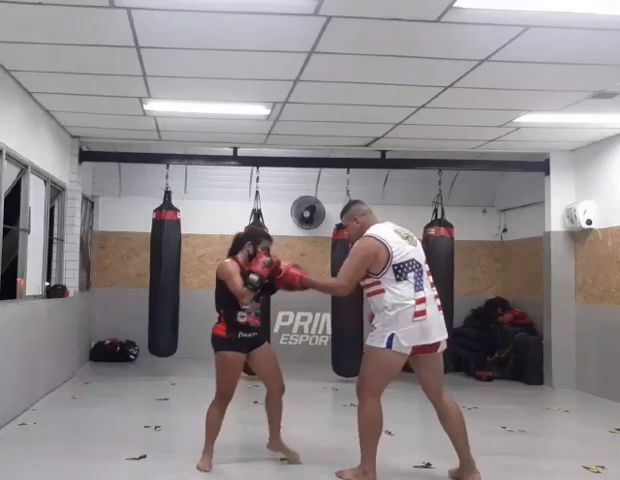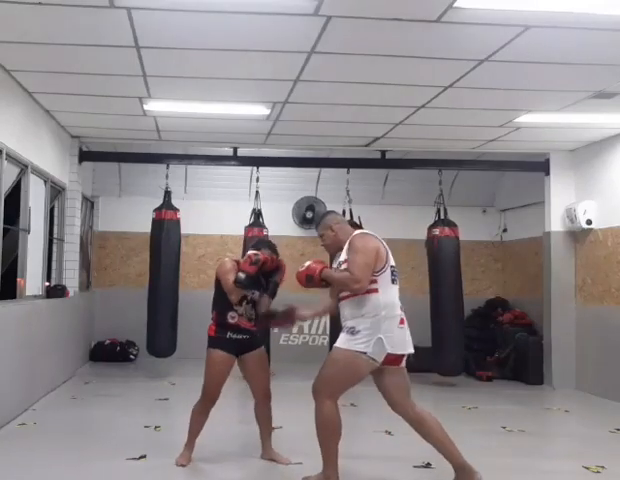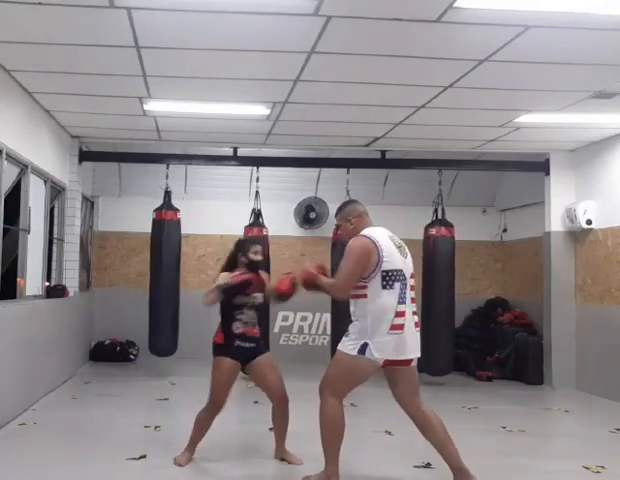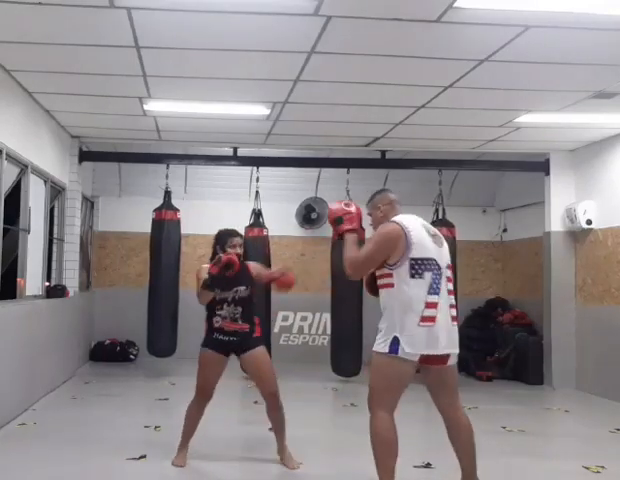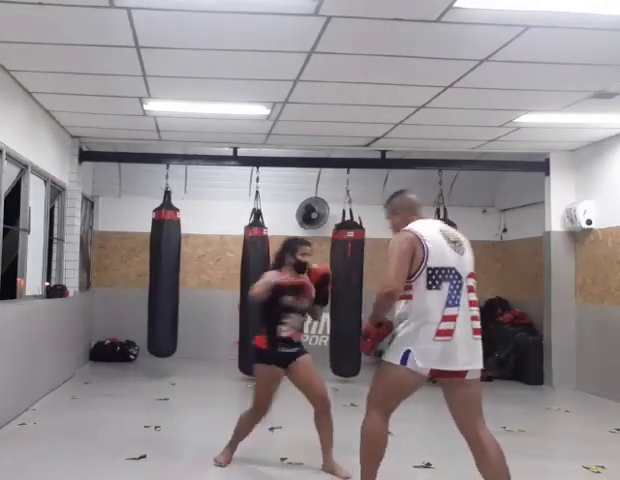
dt=1s
person 1, frame 1
left shoulder: (368, 242)
right shoulder: (405, 235)
left elbow: (342, 286)
left wrist: (301, 278)
left hip: (398, 326)
right hip: (430, 322)
left knee: (368, 393)
right knee: (439, 394)
person 1, frame 2
left shoulder: (361, 240)
right shoulder: (346, 254)
left elbow: (358, 284)
right elbow: (337, 301)
left wrist: (322, 273)
right wrist: (305, 314)
left hip: (372, 332)
right hip: (390, 335)
left knee: (323, 393)
right knee: (406, 407)
person 1, frame 3
left shoulder: (361, 243)
right shoulder: (395, 242)
left elbow: (341, 290)
left wrist: (315, 277)
left hip: (372, 335)
right hip: (403, 336)
left knee: (330, 393)
right knee: (415, 406)
person 1, frame 4
left shoulder: (391, 229)
right shoulder: (432, 232)
left elbow: (354, 268)
left wrist: (348, 229)
right wrist: (384, 278)
left hip: (406, 332)
right hip: (442, 332)
left knee: (381, 409)
right knee: (451, 409)
person 1, frame 5
left shoulder: (405, 238)
right shoulder: (458, 239)
left elbow: (391, 291)
left wrist: (375, 320)
left hip: (418, 343)
right hip: (462, 346)
left knee: (377, 410)
right knee: (475, 430)
person 2, frame 1
left shoulder: (252, 268)
right shoulder: (228, 266)
right elbow: (243, 297)
left wrist: (270, 283)
right wrist: (258, 274)
left hip: (254, 336)
right hip: (230, 338)
left knee: (277, 388)
right knee: (223, 397)
left ankle: (276, 441)
right ankle: (207, 453)
person 2, frame 2
left shoulder: (259, 277)
right shoulder: (228, 265)
left elbow: (262, 310)
right elbow: (234, 295)
left wrist: (274, 282)
right wrist: (248, 270)
left hip: (251, 339)
right hip: (223, 337)
left knee: (264, 395)
right knee: (209, 397)
left ankle: (267, 449)
right ankle: (188, 449)
person 2, frame 3
left shoulder: (260, 276)
right shoulder: (226, 277)
left elbow: (274, 297)
right elbow: (209, 299)
right wrist: (236, 283)
left hip: (254, 346)
right hip: (229, 346)
left knee: (281, 398)
right knee: (215, 404)
left ankle: (281, 449)
right ankle: (189, 449)
person 2, frame 4
left shoulder: (250, 267)
right shoulder: (207, 270)
left elbow: (272, 274)
right elbow: (203, 299)
left wrist: (280, 276)
right wrist: (217, 272)
left hip: (248, 338)
right hip: (216, 339)
left knee: (272, 395)
right knee: (201, 396)
left ankle: (283, 449)
right ankle: (182, 449)
person 2, frame 5
left shoulder: (305, 280)
right shoulder: (273, 276)
left elbow: (316, 314)
right elbow: (255, 294)
left wrist: (322, 288)
right wrist: (282, 282)
left hip: (296, 350)
right hip: (270, 350)
left knee: (322, 401)
right knee: (259, 409)
left ankle: (329, 460)
right ankle: (230, 448)
